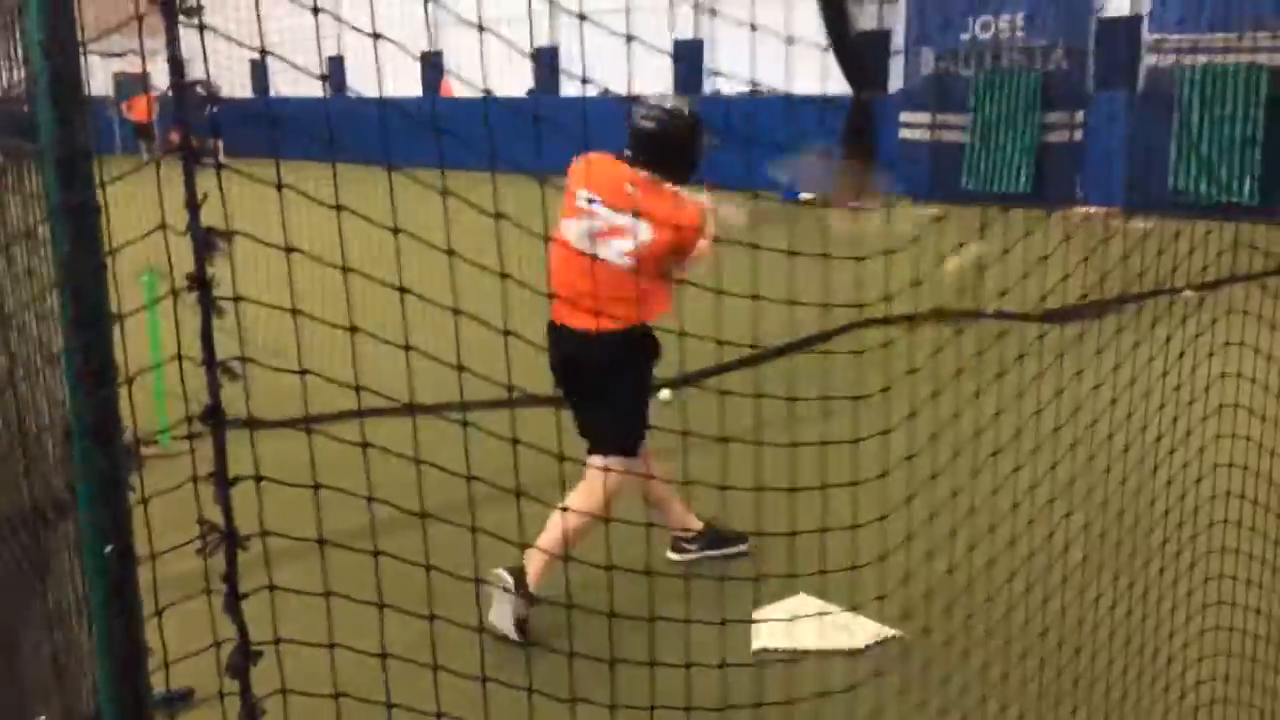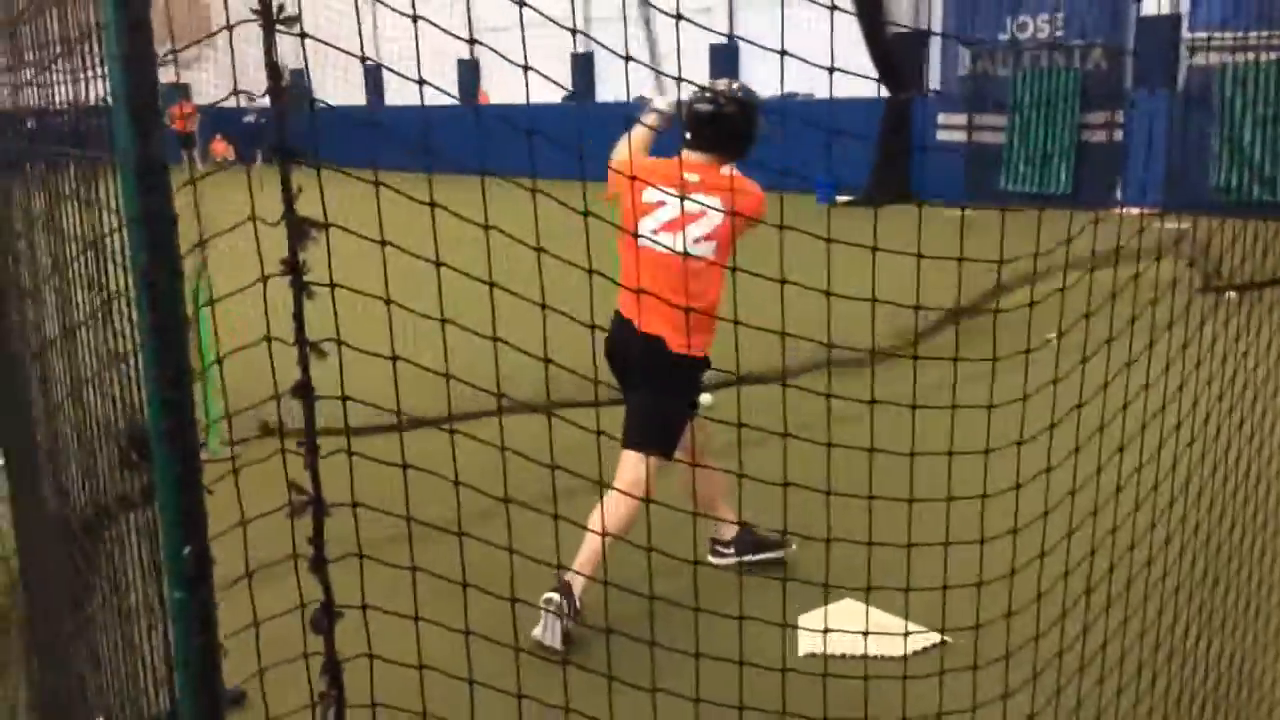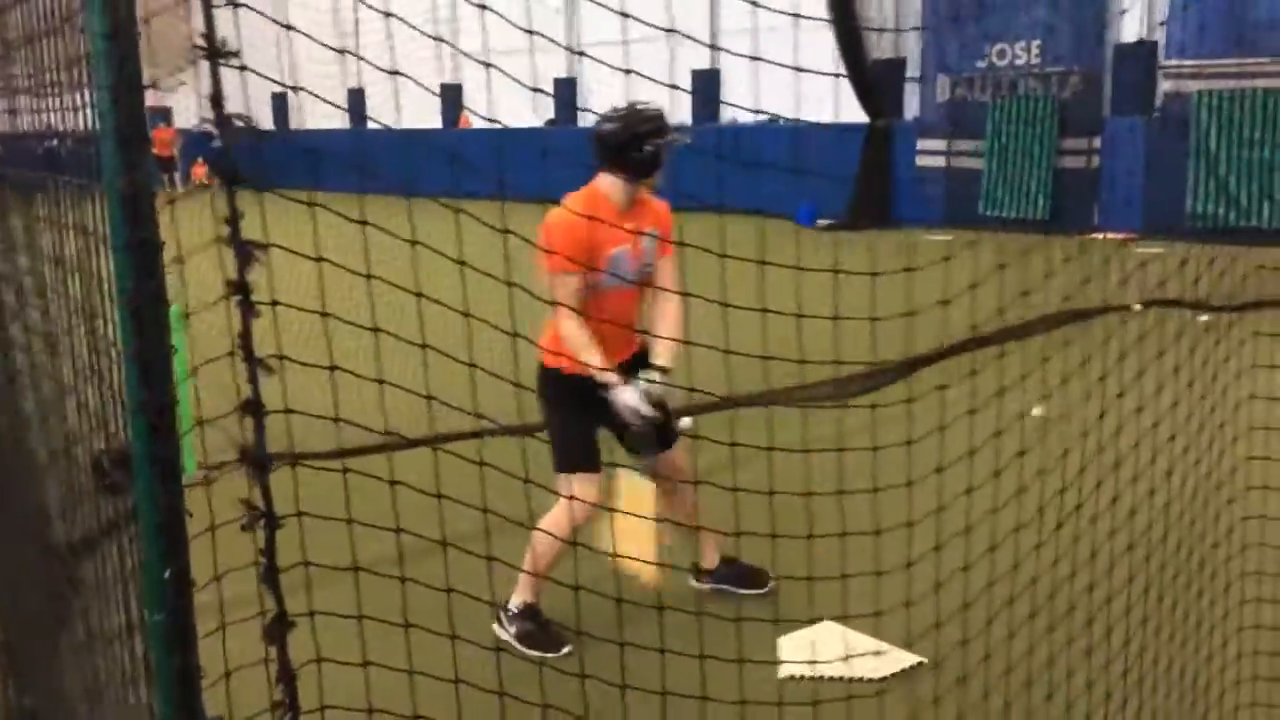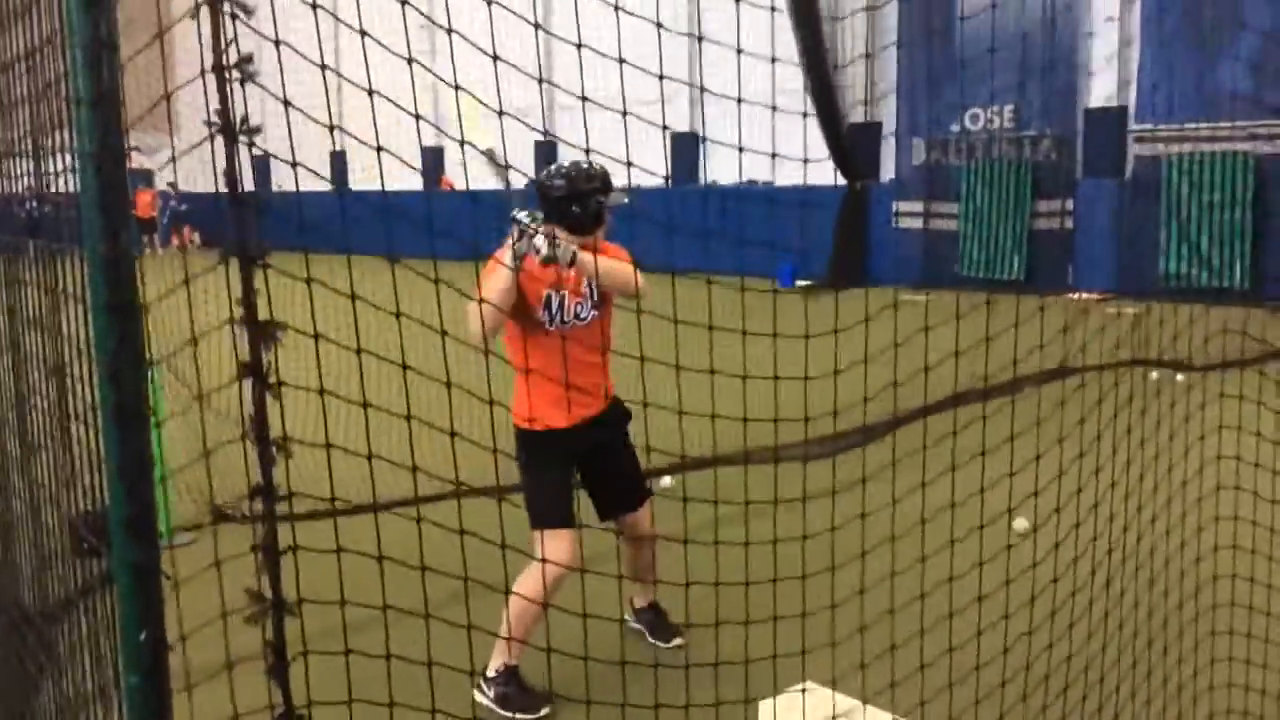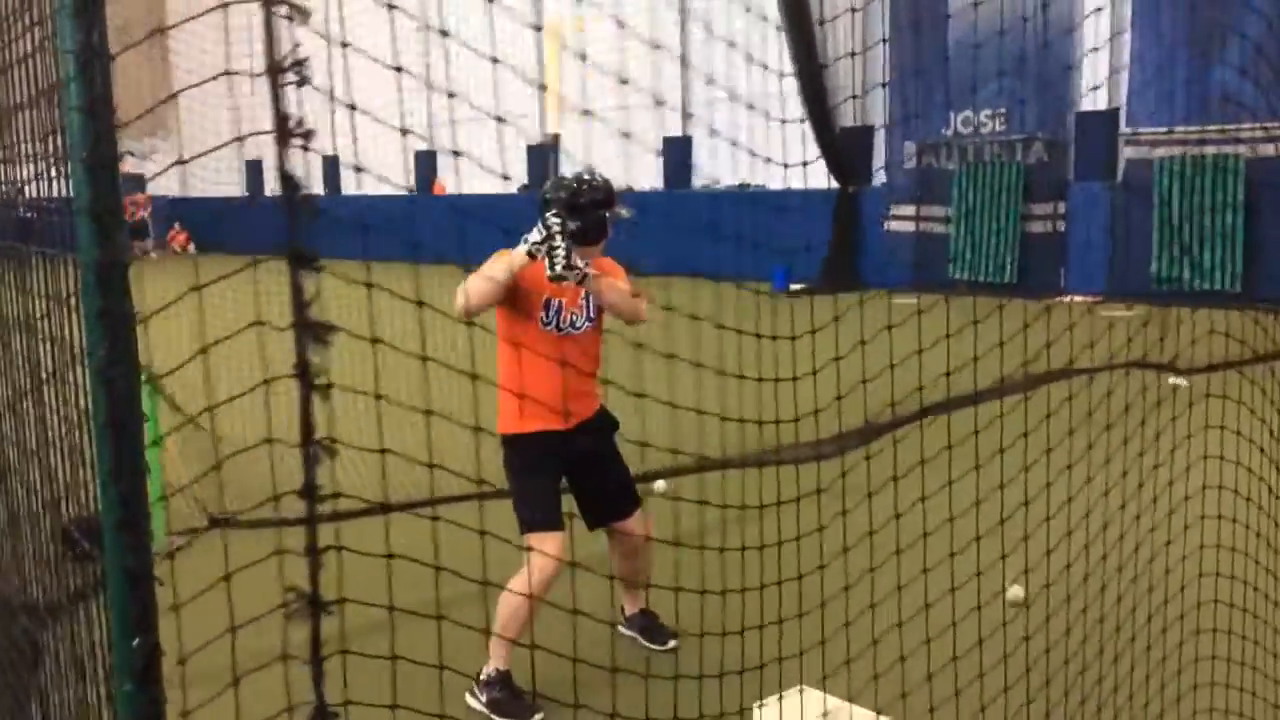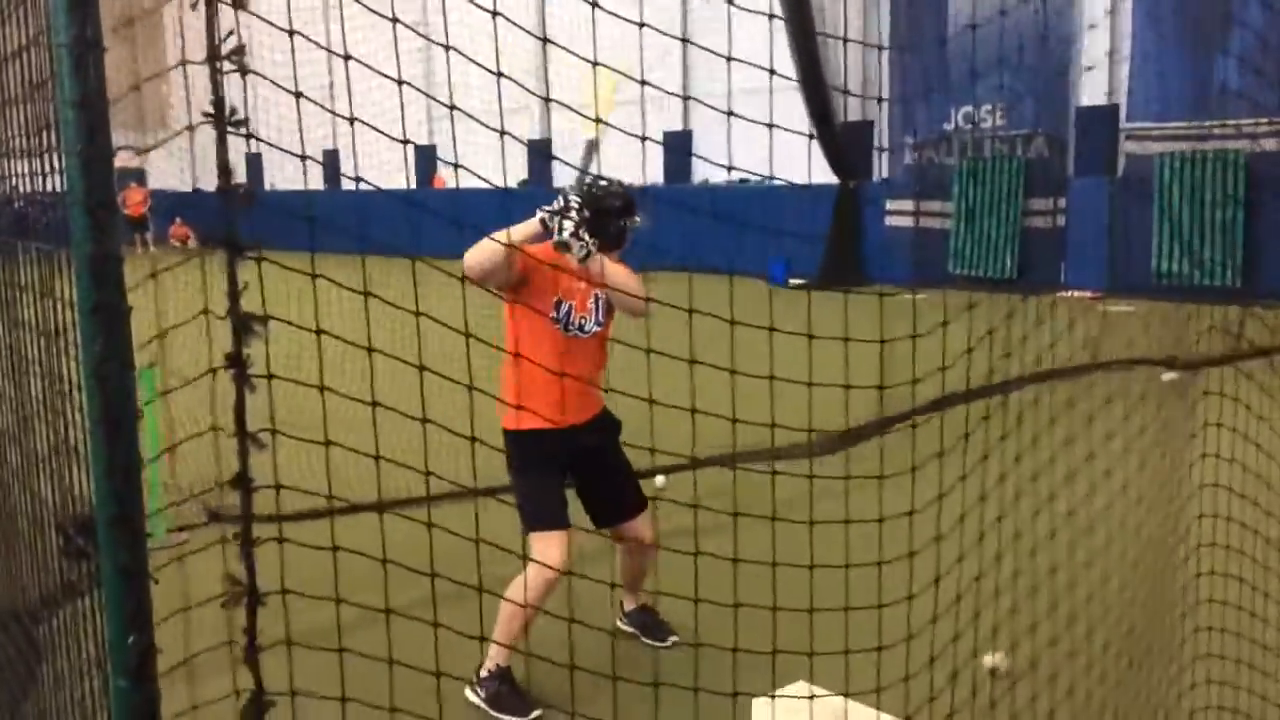
dt=0.7s
person 1, frame 1
left shoulder: (587, 168)
right shoulder: (681, 217)
right elbow: (700, 250)
left hip: (565, 338)
right hip: (619, 346)
left knee: (624, 441)
right knee: (607, 475)
left ankle: (688, 531)
right ankle: (522, 578)
person 1, frame 2
left shoulder: (641, 176)
right shoulder: (746, 198)
left elbow: (620, 158)
left wrist: (653, 117)
right wrist: (720, 162)
left hip: (628, 333)
right hip: (675, 349)
left knee: (689, 434)
right knee: (634, 477)
left ankle: (729, 535)
right ankle: (567, 592)
person 1, frame 3
left shoulder: (657, 215)
right shoulder: (568, 223)
left elbow: (669, 296)
right elbow: (563, 317)
left wrist: (659, 368)
right wrist: (610, 381)
left hip: (629, 362)
right hip: (573, 371)
left knee: (675, 464)
right knee: (581, 499)
left ankle: (711, 564)
right ankle: (517, 610)
person 1, frame 4
left shoulder: (606, 254)
right shoulder: (513, 257)
left elbow: (634, 286)
right elbow: (481, 331)
left wrist: (564, 254)
right wrist: (516, 255)
left hip: (601, 414)
right hip: (542, 428)
left knee: (639, 524)
right knee: (557, 558)
left ankle: (643, 606)
right ankle: (497, 674)
person 1, frame 5
left shoulder: (602, 268)
right shoulder: (518, 265)
left elbow: (636, 312)
right elbow: (464, 303)
left wrist: (577, 273)
right wrist: (527, 249)
left hip: (587, 422)
right hip: (530, 433)
left knee: (632, 531)
right knee: (546, 559)
left ankle: (634, 613)
person 1, frame 6
left shoulder: (608, 269)
right shoulder: (531, 262)
left elbow: (641, 304)
right elbow: (472, 267)
left wrist: (582, 253)
right wrist: (539, 223)
left hip: (590, 423)
right hip: (533, 431)
left knee: (640, 533)
right knee: (551, 559)
left ankle: (632, 608)
right ankle: (490, 674)
